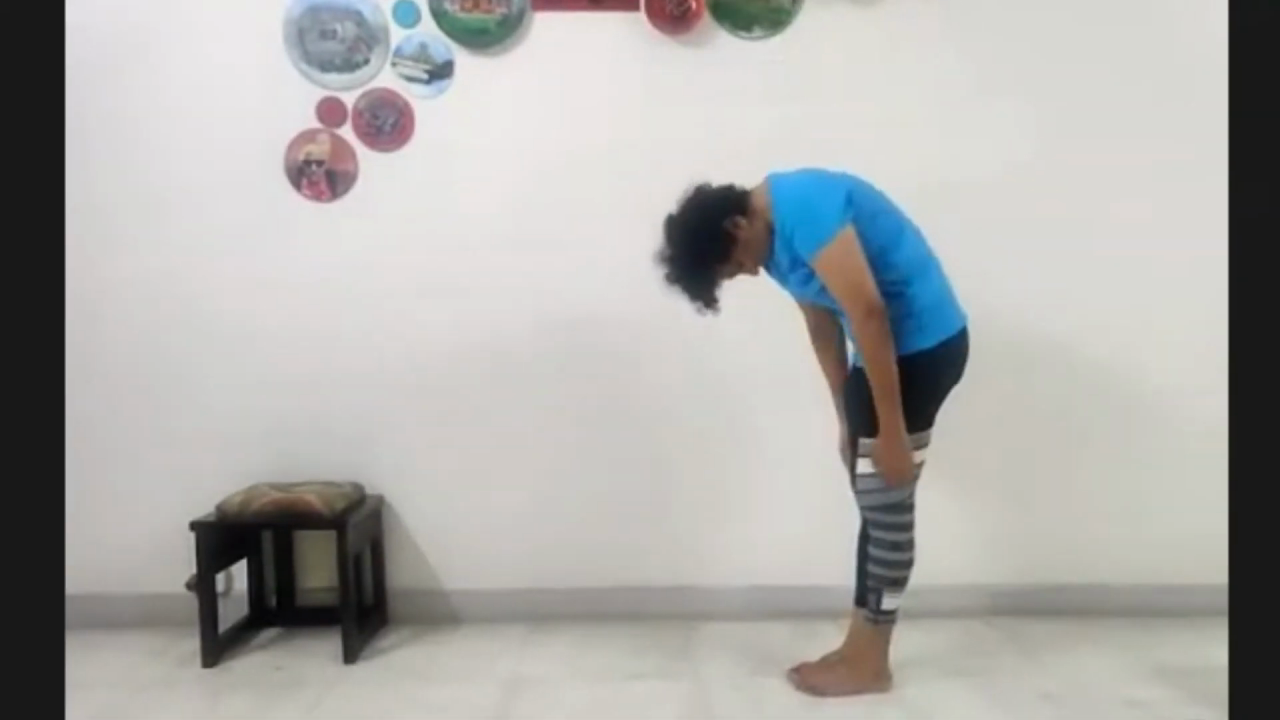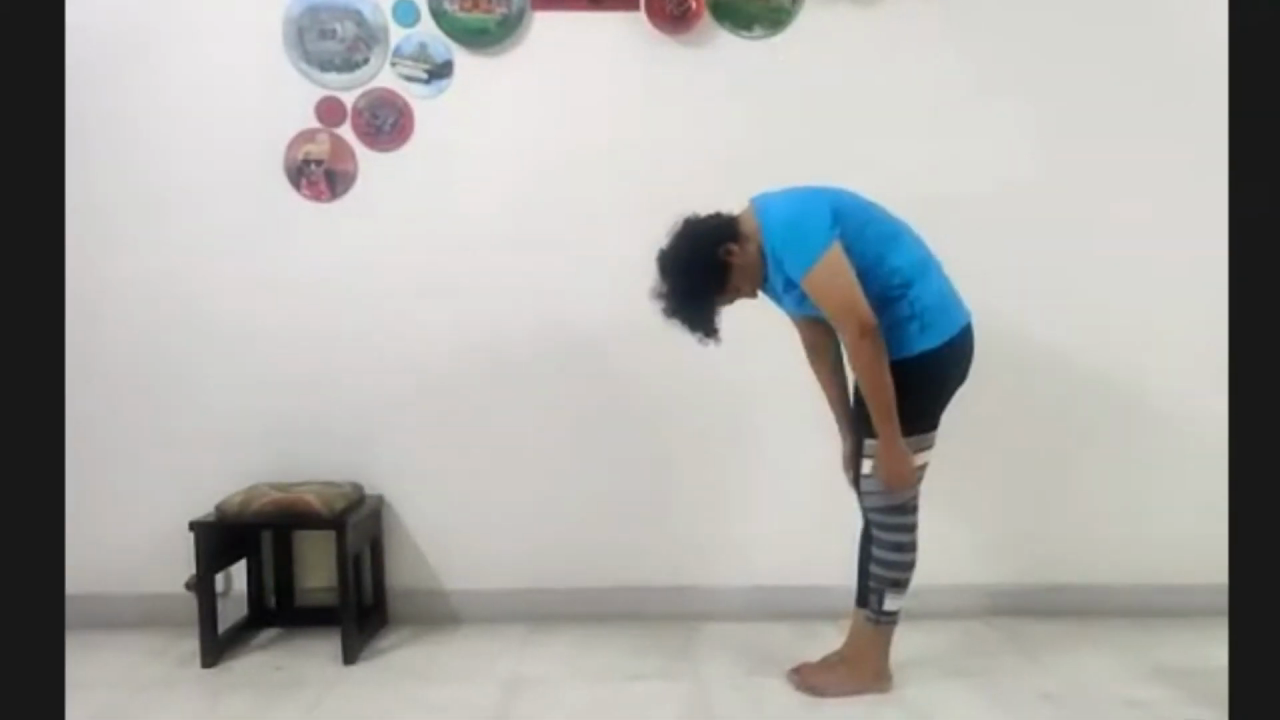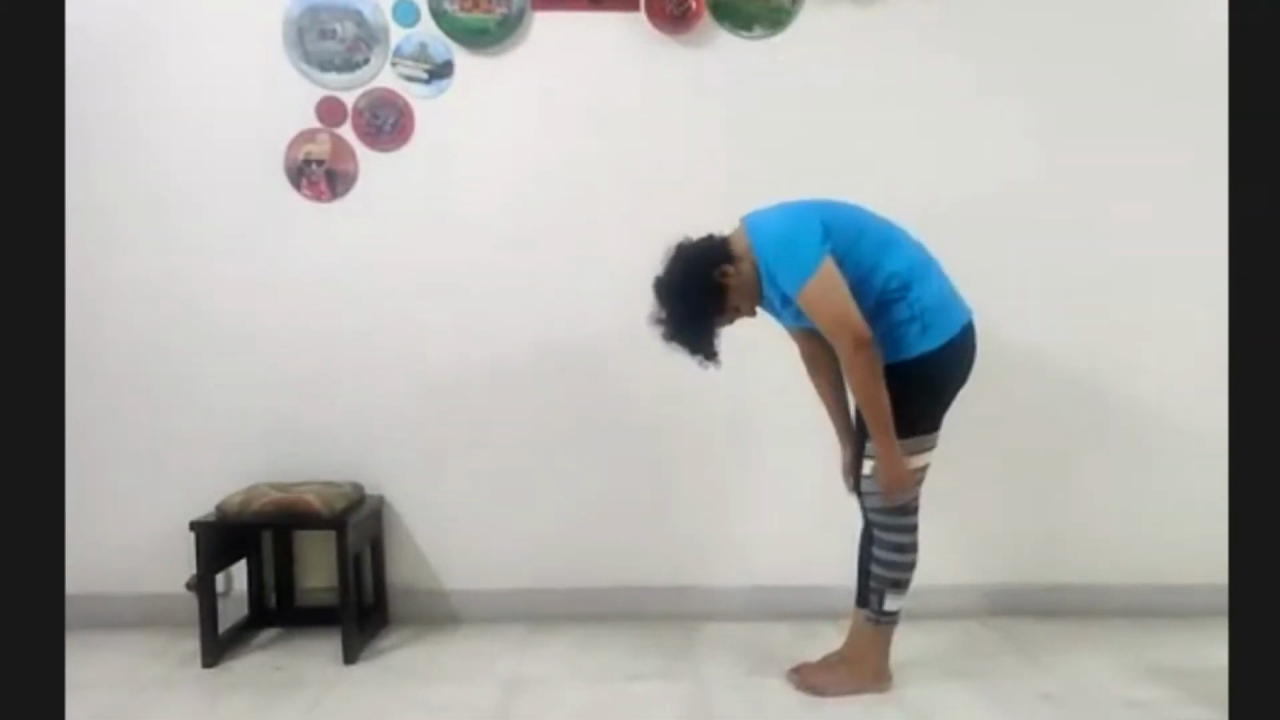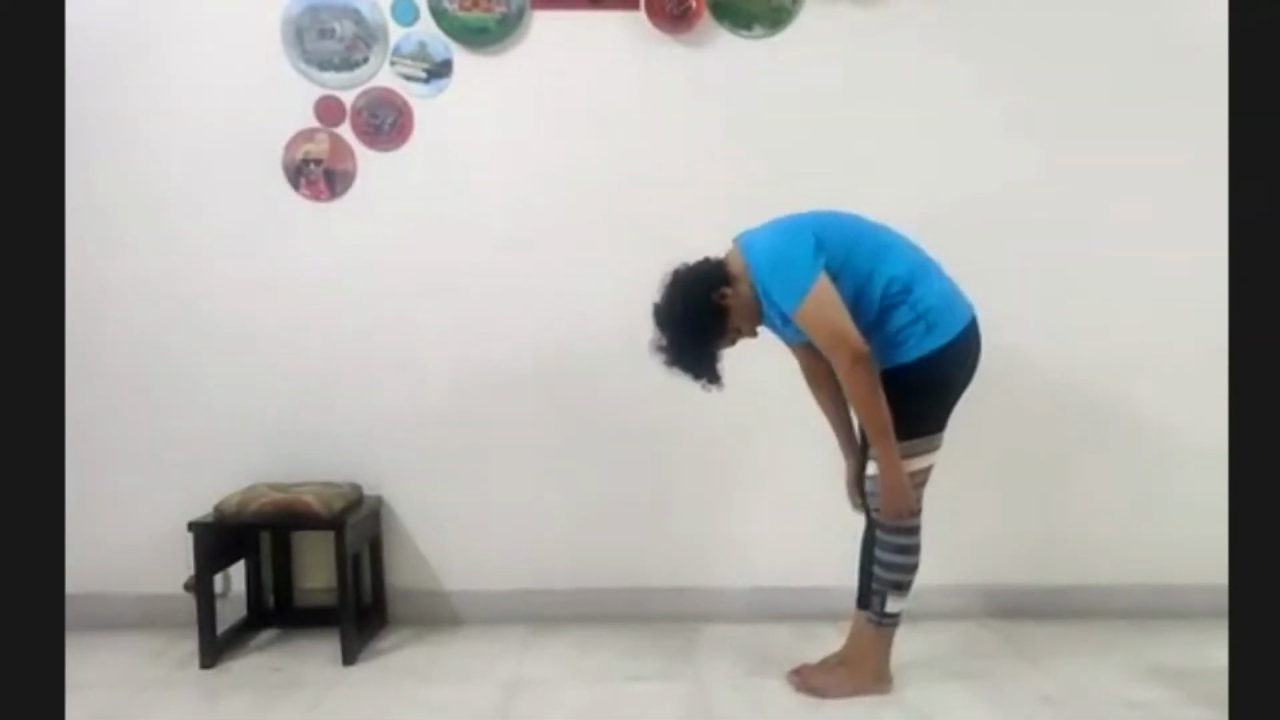
dt=0.2s
person 1, frame 1
left shoulder: (801, 209)
right shoulder: (778, 236)
left elbow: (868, 313)
right elbow: (824, 324)
left wrist: (892, 430)
right wrist: (849, 420)
left hip: (922, 342)
right hip: (898, 342)
left knee: (886, 504)
right knee: (875, 500)
left ankle: (869, 664)
right ankle: (859, 648)
person 1, frame 2
left shoulder: (789, 229)
right shoulder: (770, 252)
left elbow: (861, 331)
right elbow: (819, 340)
left wrist: (890, 442)
right wrist: (850, 435)
left hip: (927, 340)
right hip: (902, 343)
left knee: (889, 505)
right knee: (876, 499)
left ankle: (869, 665)
right ankle: (859, 648)
person 1, frame 3
left shoulder: (780, 247)
right shoulder: (764, 266)
left elbow: (856, 344)
right elbow: (818, 353)
left wrist: (887, 450)
right wrist: (851, 446)
left hip: (928, 340)
right hip: (903, 343)
left knee: (891, 506)
right knee: (877, 500)
left ankle: (869, 664)
right ankle: (860, 648)
person 1, frame 4
left shoulder: (775, 264)
right shoulder: (763, 283)
left elbow: (853, 359)
right elbow: (820, 369)
left wrist: (890, 466)
right wrist: (856, 459)
left hip: (933, 340)
right hip: (908, 343)
left knee: (894, 507)
right knee: (877, 504)
left ankle: (869, 666)
right ankle: (860, 649)
